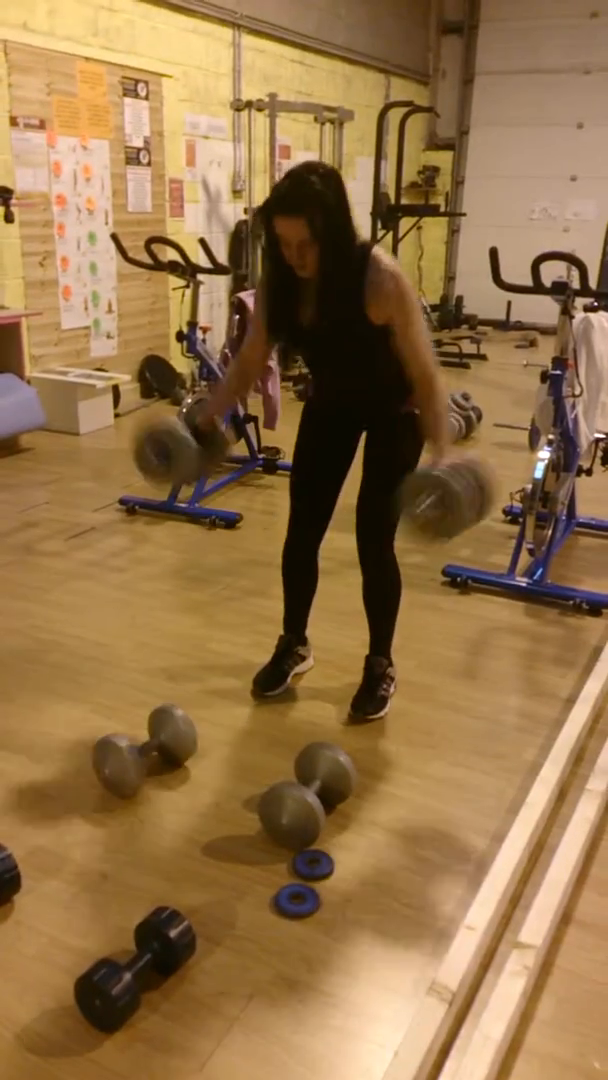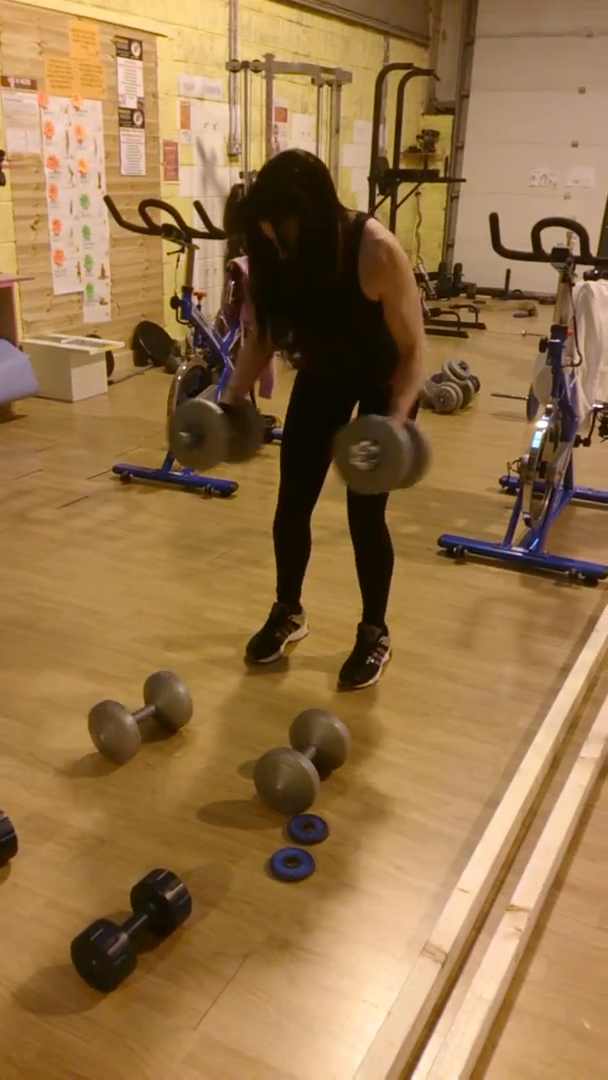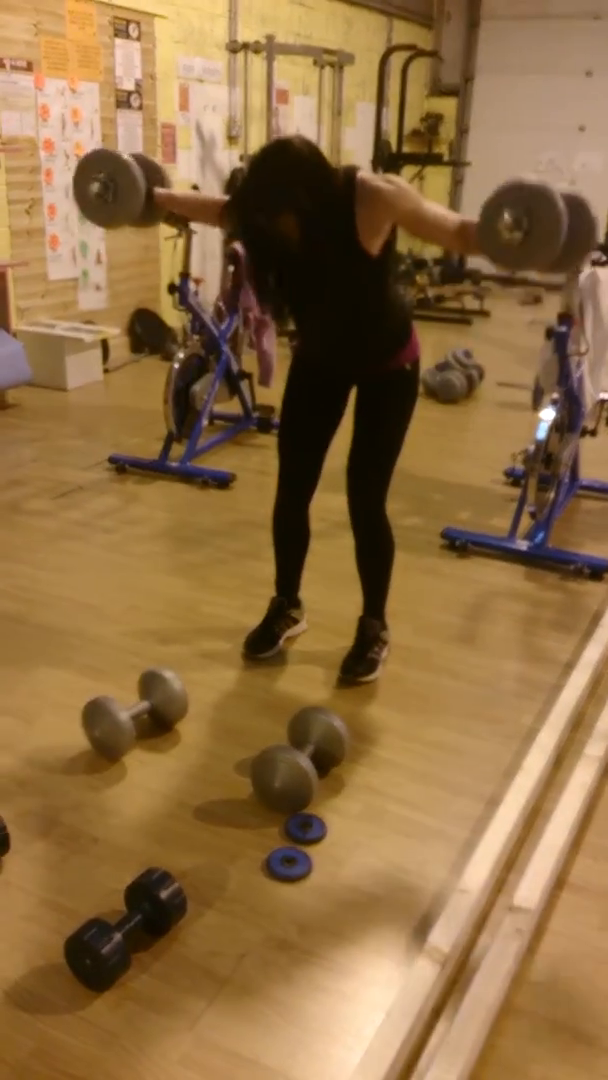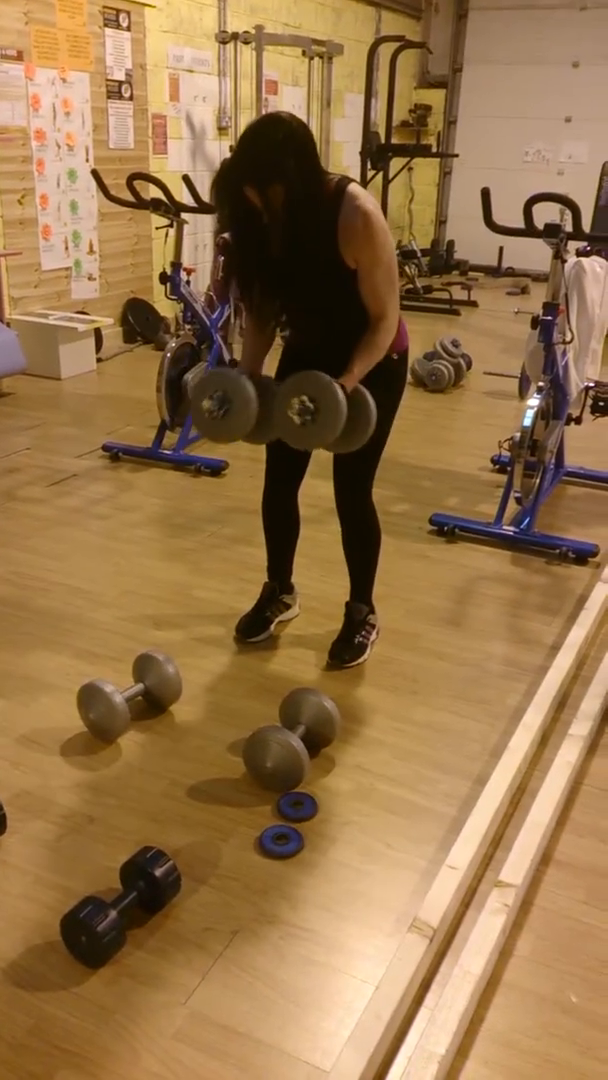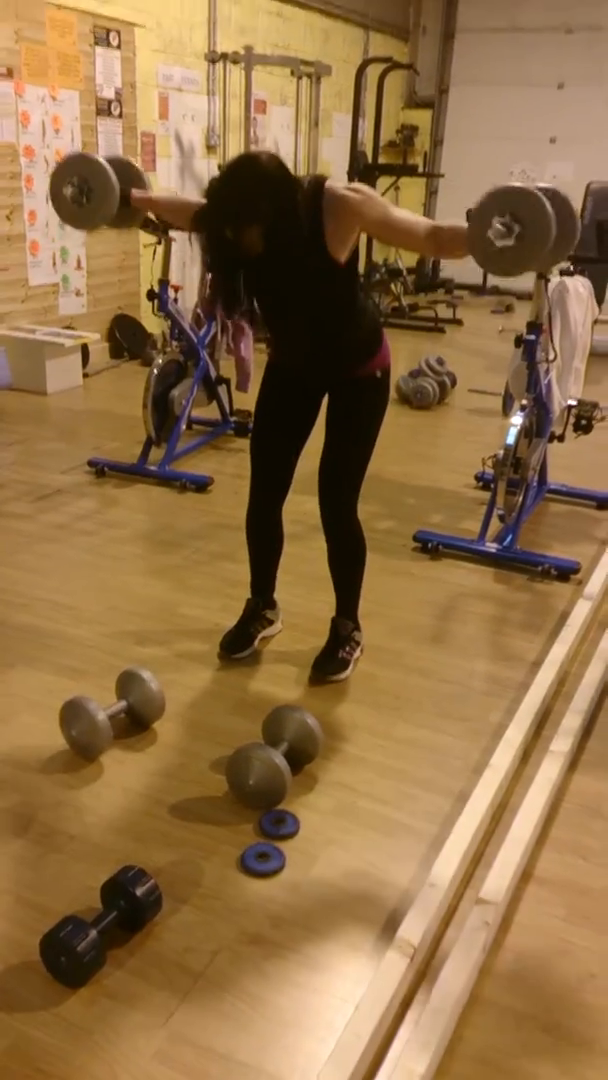
dt=1s
person 1, frame 1
left shoulder: (381, 278)
right shoulder: (278, 280)
left elbow: (425, 371)
right elbow: (250, 359)
left wrist: (441, 453)
right wrist: (208, 415)
left hip: (394, 410)
right hip: (327, 408)
left knee: (373, 538)
right knee: (301, 531)
left ankle: (381, 664)
right ankle: (293, 645)
person 1, frame 2
left shoulder: (377, 252)
right shoulder: (275, 253)
left elbow: (411, 349)
right elbow: (262, 335)
left wrist: (397, 419)
right wrist: (233, 397)
left hip: (381, 383)
right hip: (320, 378)
left knee: (364, 510)
right knee: (292, 501)
left ankle: (375, 633)
right ankle: (287, 612)
person 1, frame 3
left shoulder: (371, 197)
right shoulder: (271, 213)
left elbow: (457, 231)
right elbow: (221, 209)
right wrist: (158, 200)
left hip: (387, 362)
right hip: (317, 357)
left knee: (365, 499)
right knee: (292, 488)
left ankle: (374, 627)
right ankle: (286, 606)
person 1, frame 4
left shoulder: (357, 215)
right shoulder: (259, 218)
left elbow: (384, 317)
right elbow: (261, 306)
left wrist: (344, 387)
right wrist: (248, 375)
left hip: (372, 359)
right hip: (306, 352)
left knee: (351, 489)
right knee: (279, 479)
left ankle: (362, 611)
right ankle: (278, 592)
person 1, frame 5
left shoulder: (340, 205)
right shoulder: (243, 219)
left elbow: (430, 236)
right elbow: (196, 215)
right wrist: (136, 200)
left hip: (357, 368)
right hip: (290, 364)
left knee: (336, 502)
right knee: (264, 493)
left ankle: (347, 627)
right ankle: (261, 606)
